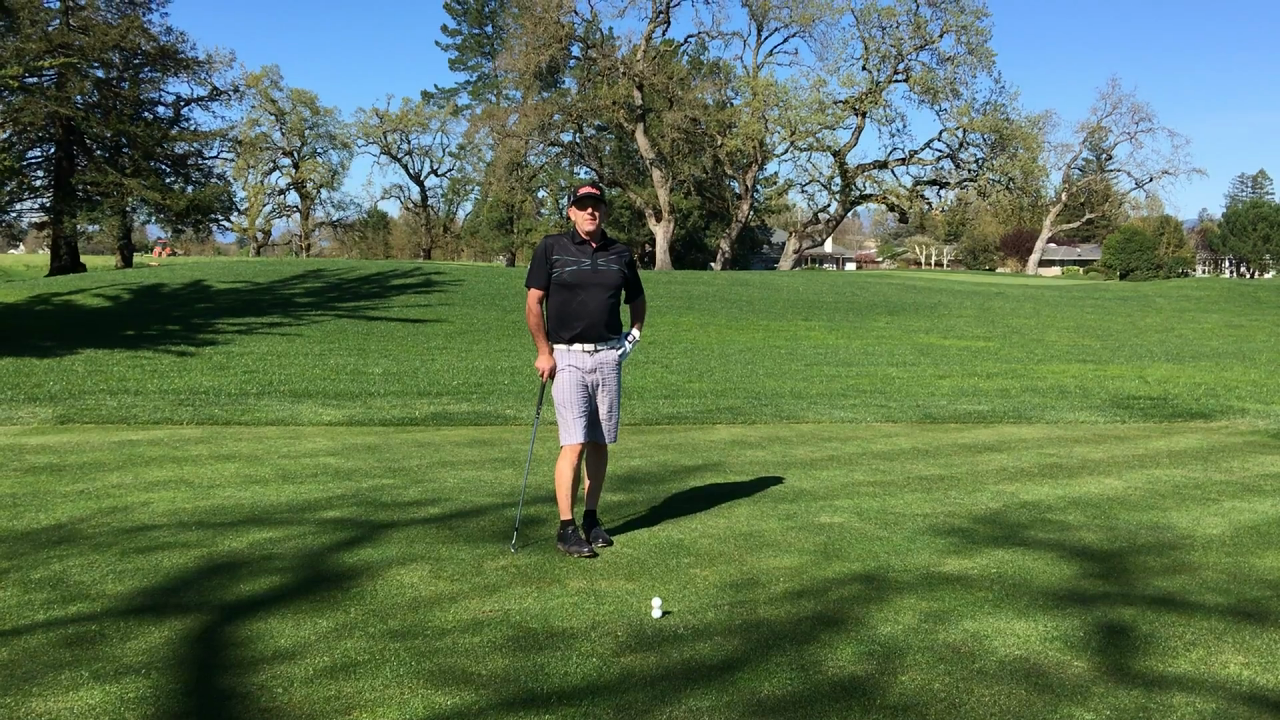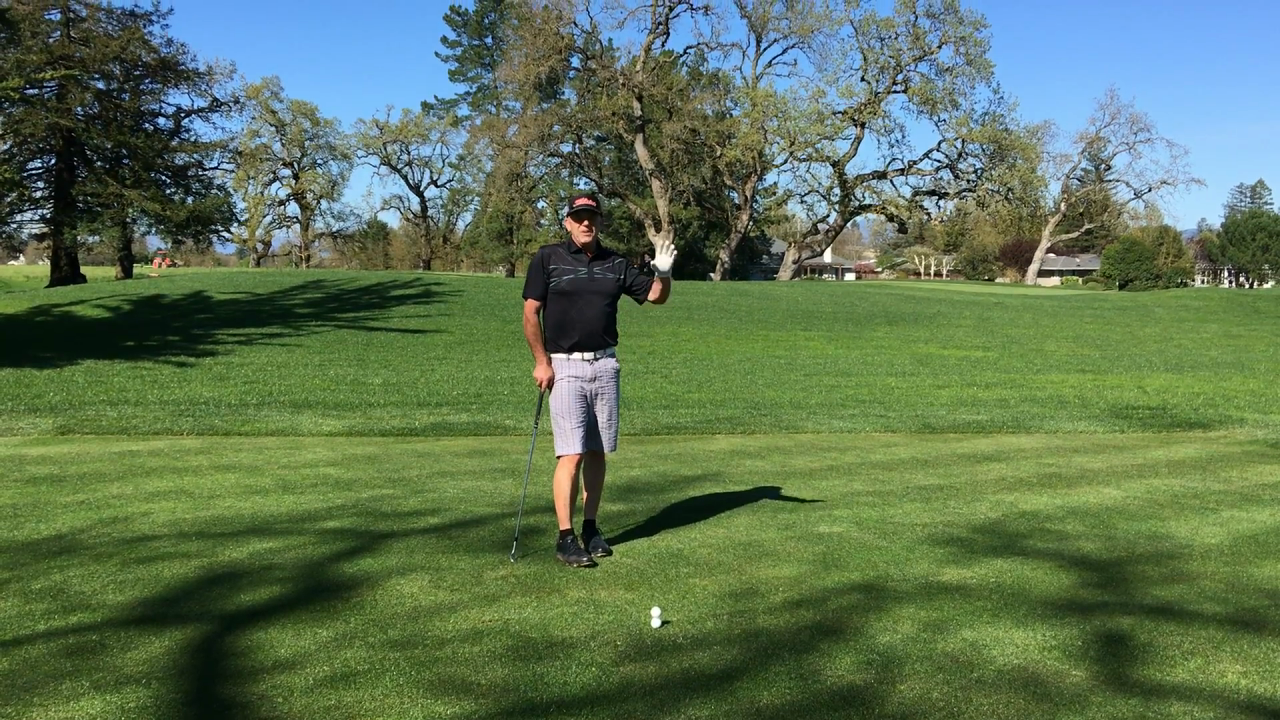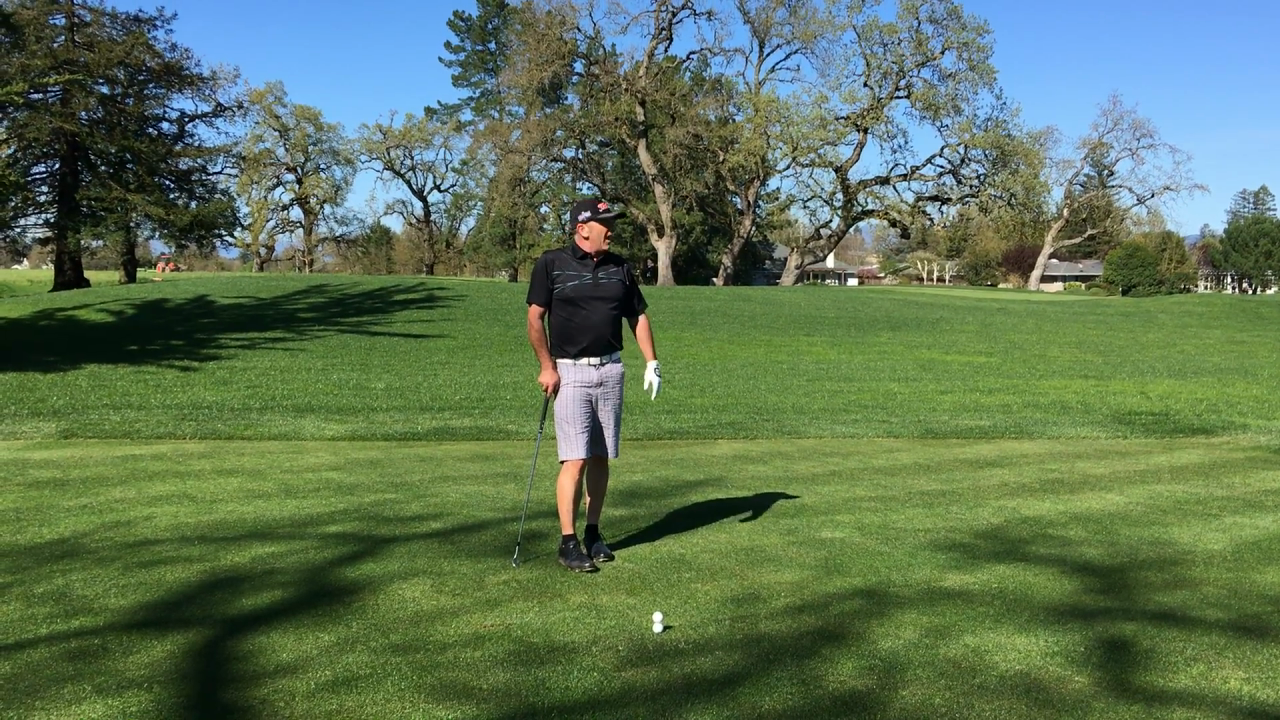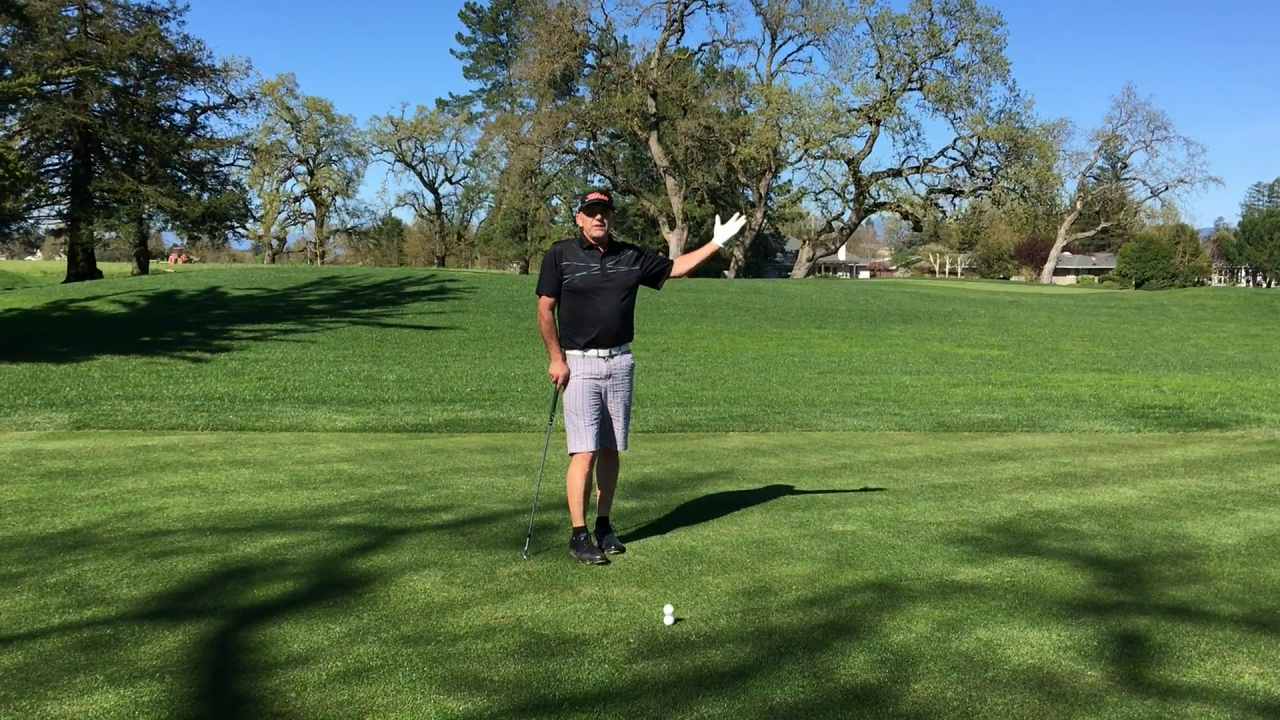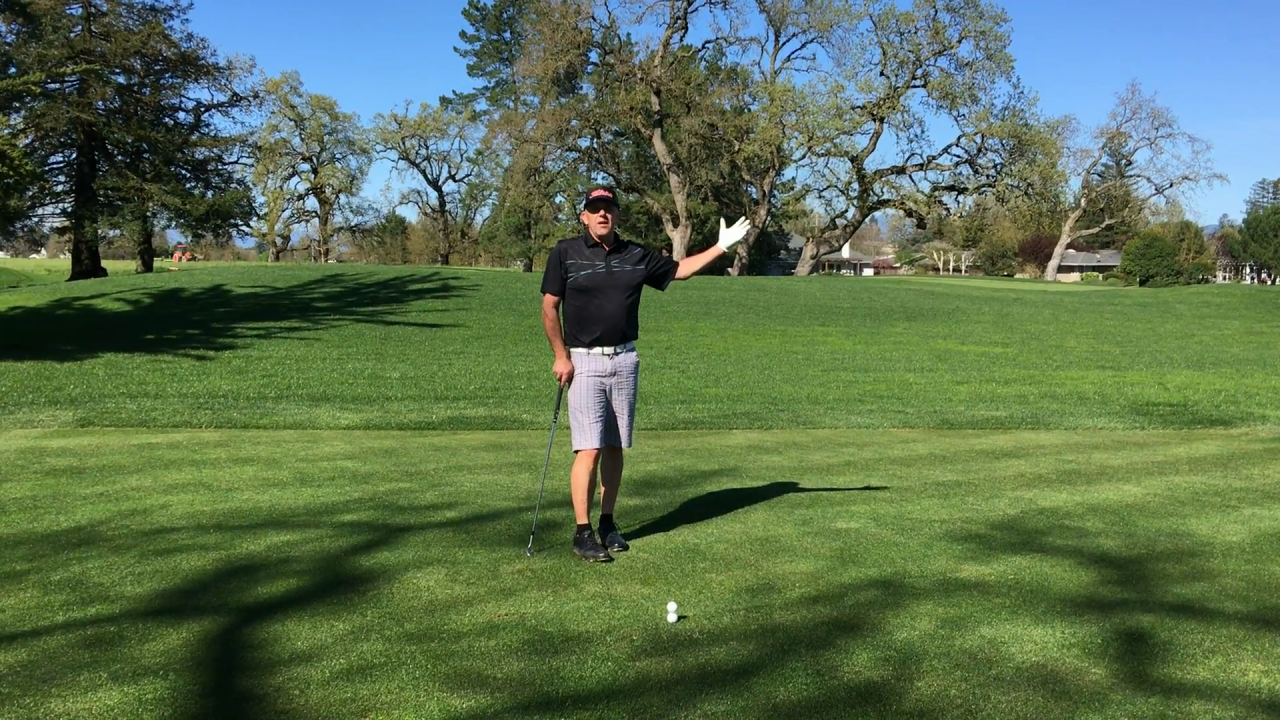
dt=1s
person 1, frame 1
left shoulder: (620, 254)
right shoulder: (551, 248)
left elbow: (637, 299)
right elbow: (534, 302)
left wrist: (633, 335)
right wrist: (544, 352)
left hip: (608, 356)
right hip: (567, 357)
left knee: (600, 443)
right knee: (574, 443)
left ankle: (591, 518)
right ankle: (566, 527)
person 1, frame 2
left shoulder: (616, 263)
right shoulder: (548, 257)
left elbow: (657, 294)
right elbow: (530, 312)
left wrist: (663, 270)
right wrist: (542, 361)
left hip: (606, 365)
right hip: (565, 366)
left knee: (598, 451)
right knee: (572, 454)
left ankle: (591, 527)
right ankle: (566, 537)
person 1, frame 3
left shoulder: (620, 267)
right shoulder: (552, 263)
left elbow: (638, 316)
right elbow: (535, 318)
left wrist: (652, 362)
right wrist: (547, 367)
left hip: (611, 370)
right hip: (571, 372)
left knee: (601, 458)
right knee: (575, 460)
left ankle: (593, 533)
right ankle: (568, 541)
person 1, frame 4
left shoulder: (631, 256)
right shoulder: (560, 254)
left elbow: (675, 266)
right elbow: (545, 309)
left wrist: (717, 242)
right wrist: (557, 358)
left hip: (620, 362)
right hip: (579, 363)
left knee: (611, 449)
right knee: (585, 451)
left ankle: (604, 525)
right ankle: (578, 534)
person 1, frame 5
left shoulder: (636, 256)
right shoulder: (565, 252)
left elbow: (679, 269)
right elbow: (549, 307)
left wrist: (721, 246)
right wrist: (561, 356)
left hip: (624, 360)
right hip: (584, 361)
left knee: (616, 447)
right knee: (589, 449)
left ankle: (607, 523)
right ankle: (582, 532)
